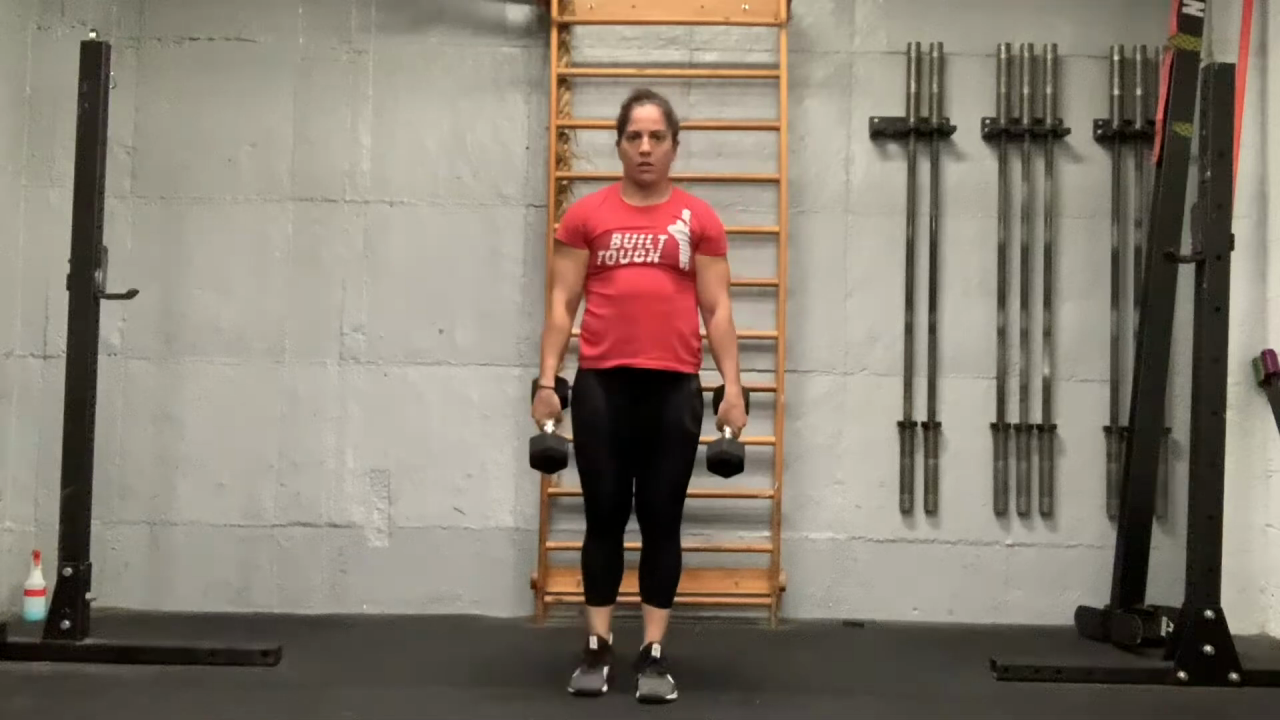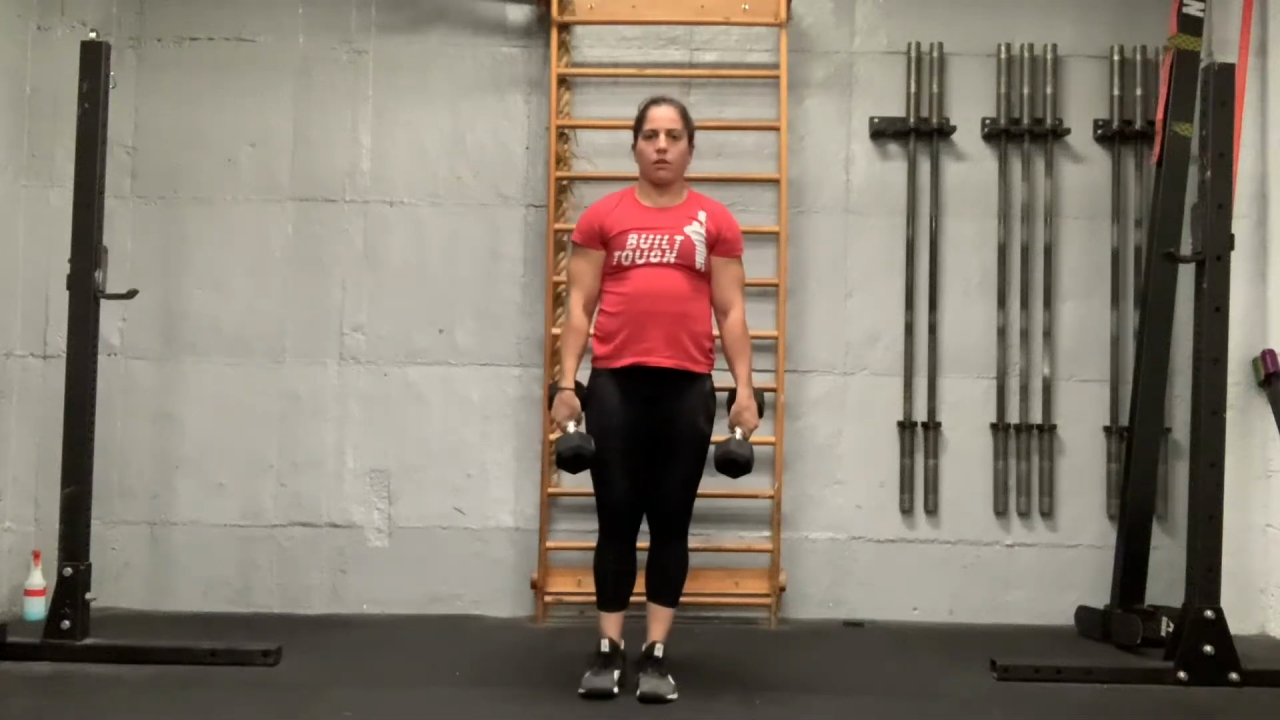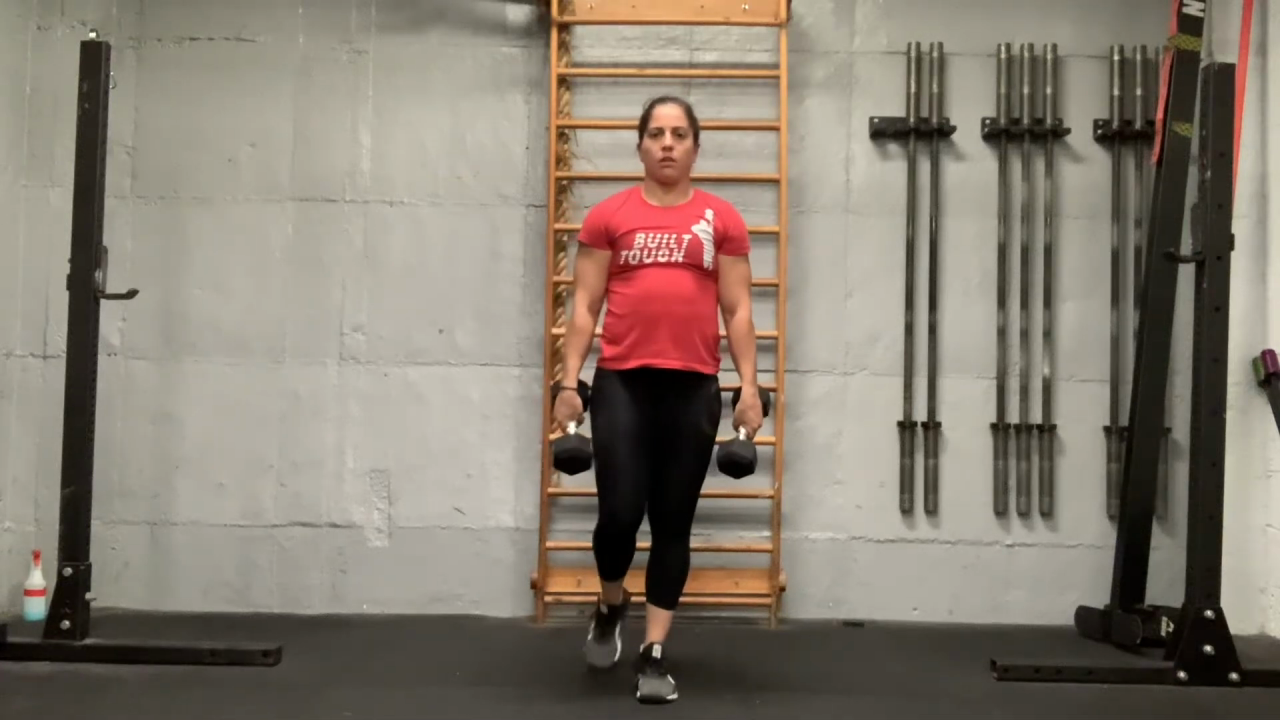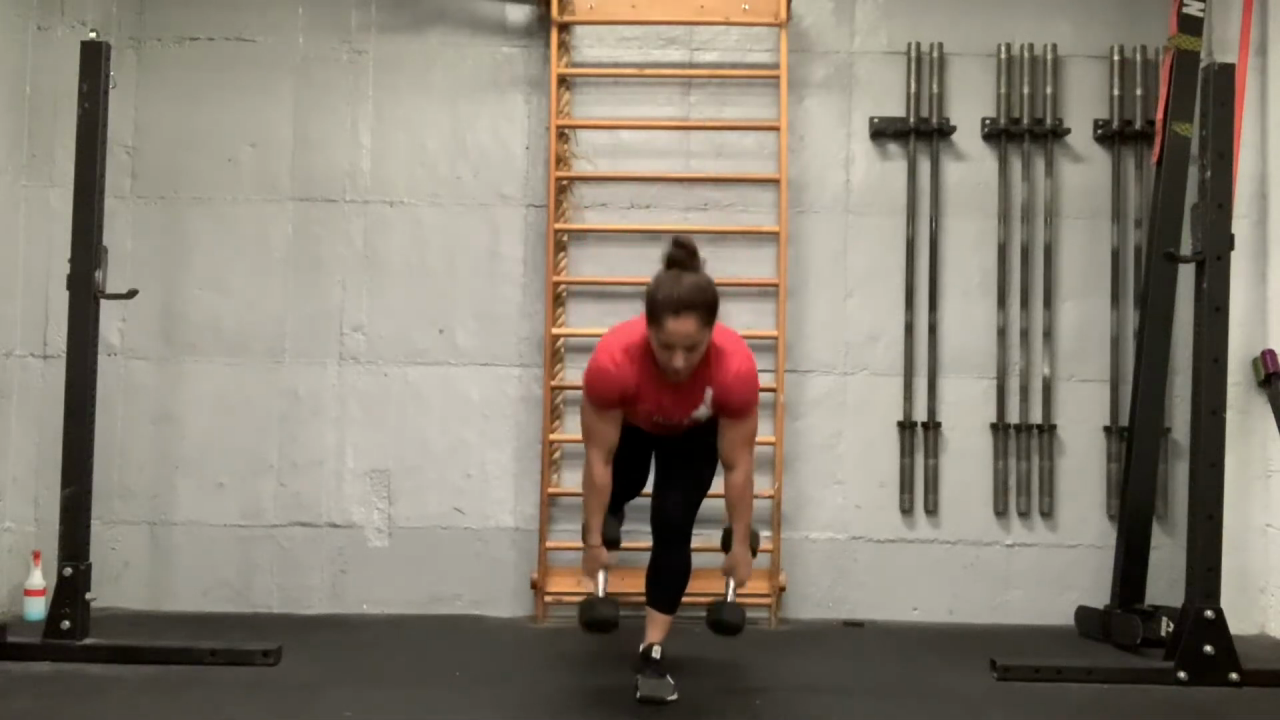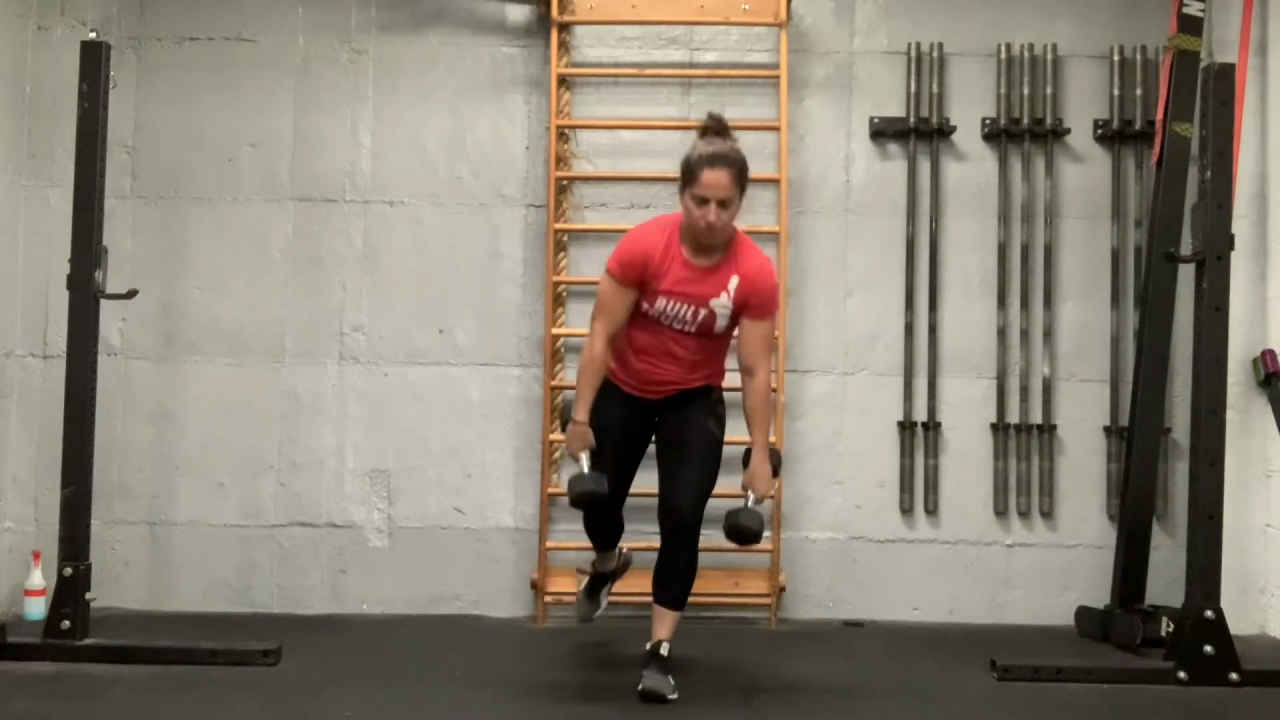
dt=1s
person 1, frame 1
left shoulder: (699, 219)
right shoulder: (585, 215)
left elbow: (718, 310)
right elbow: (561, 305)
left wrist: (733, 387)
right wrist: (546, 381)
left hip: (674, 388)
right hip: (601, 385)
left knee: (661, 521)
right knee: (604, 517)
left ankle: (653, 654)
right ankle: (597, 648)
person 1, frame 2
left shoulder: (715, 221)
right shoulder: (601, 216)
left elbow: (731, 312)
right elbow: (579, 307)
left wrist: (744, 389)
right wrist: (566, 383)
left hip: (686, 387)
right hip: (615, 384)
left knee: (670, 521)
right knee: (617, 520)
left ankle: (655, 655)
right ankle: (608, 650)
person 1, frame 3
left shoulder: (722, 219)
right shoulder: (608, 215)
left elbow: (738, 311)
right elbow: (584, 307)
left wrist: (749, 387)
right wrist: (568, 383)
left hip: (693, 388)
right hip: (621, 383)
left knee: (672, 522)
right knee: (620, 513)
left ankle: (654, 653)
right ankle: (608, 611)
person 1, frame 4
left shoulder: (736, 368)
right shoulder: (613, 360)
left elbow: (737, 466)
right elbow: (599, 460)
left wrist: (740, 546)
right wrist: (594, 541)
left hip: (693, 433)
right hip: (633, 423)
left knee: (673, 524)
right knee: (622, 487)
left ankle: (652, 651)
right ankle: (625, 492)
person 1, frame 5
left shoulder: (755, 273)
right shoulder: (642, 246)
left elbow: (756, 371)
right elbow: (601, 336)
left wrist: (759, 457)
right wrist: (580, 414)
left hip: (695, 400)
right hip: (625, 391)
left knee: (682, 521)
right knee: (600, 498)
left ankle: (658, 652)
right ankle: (608, 563)
